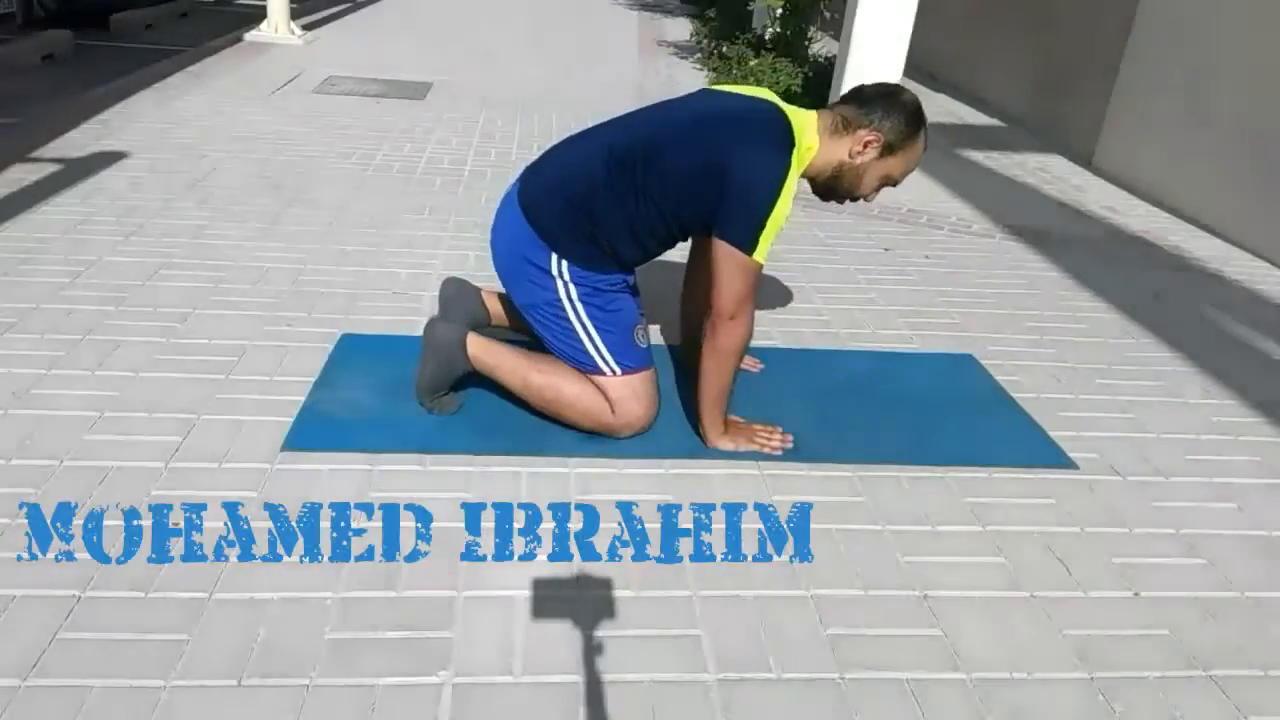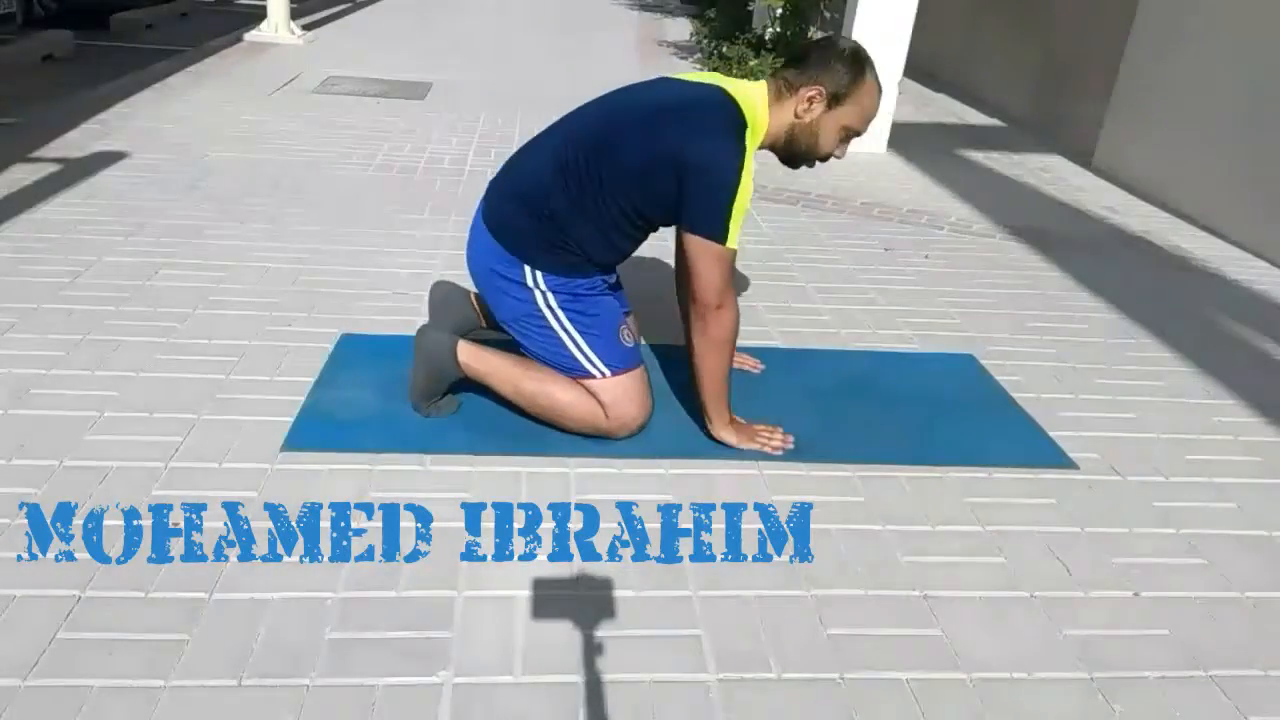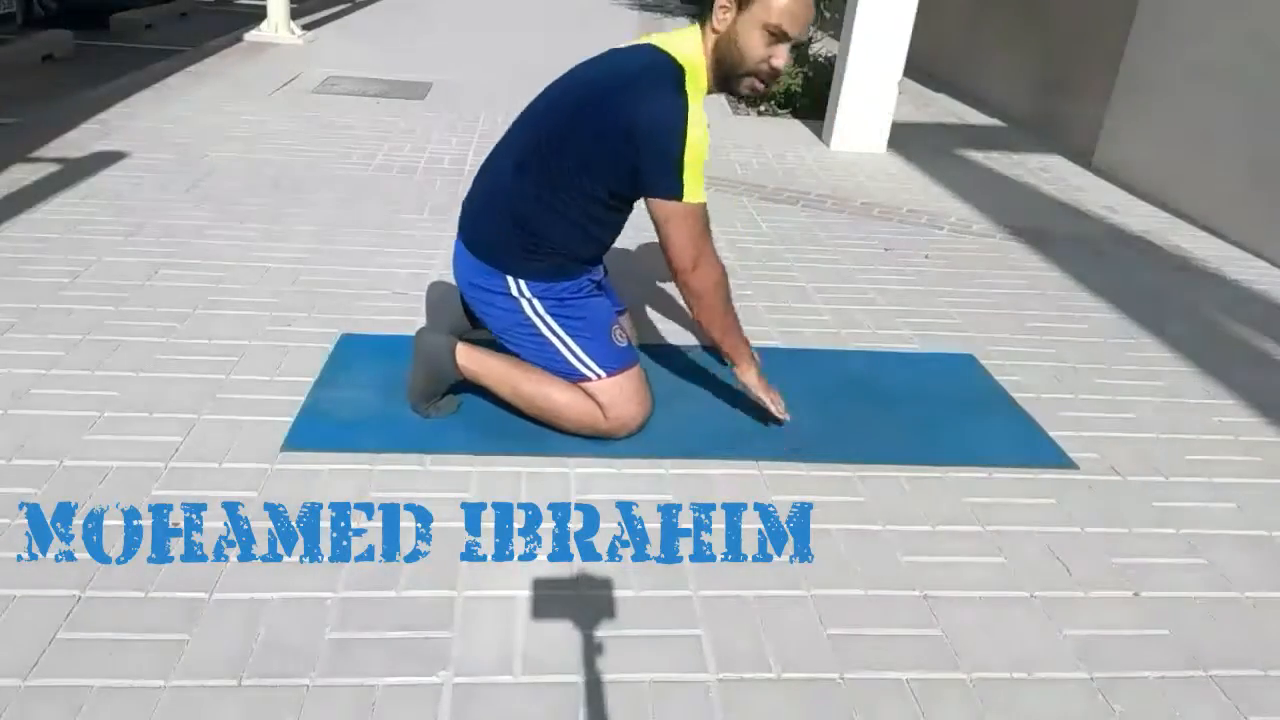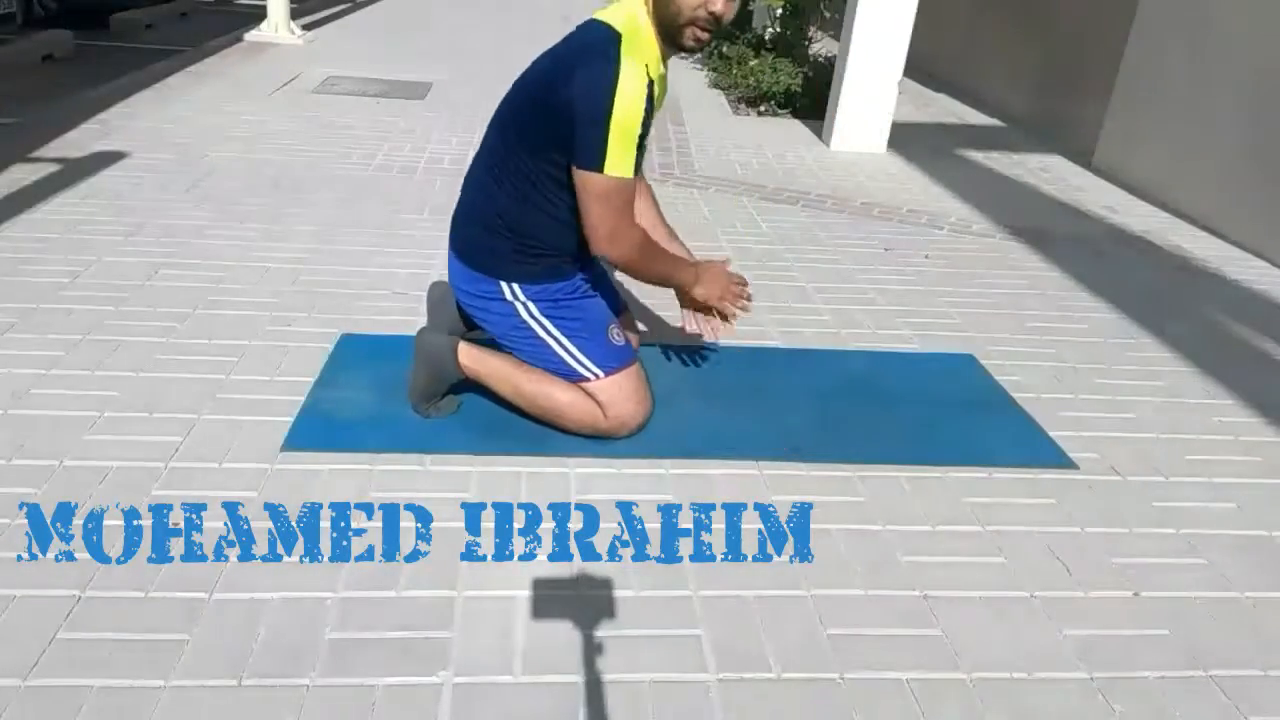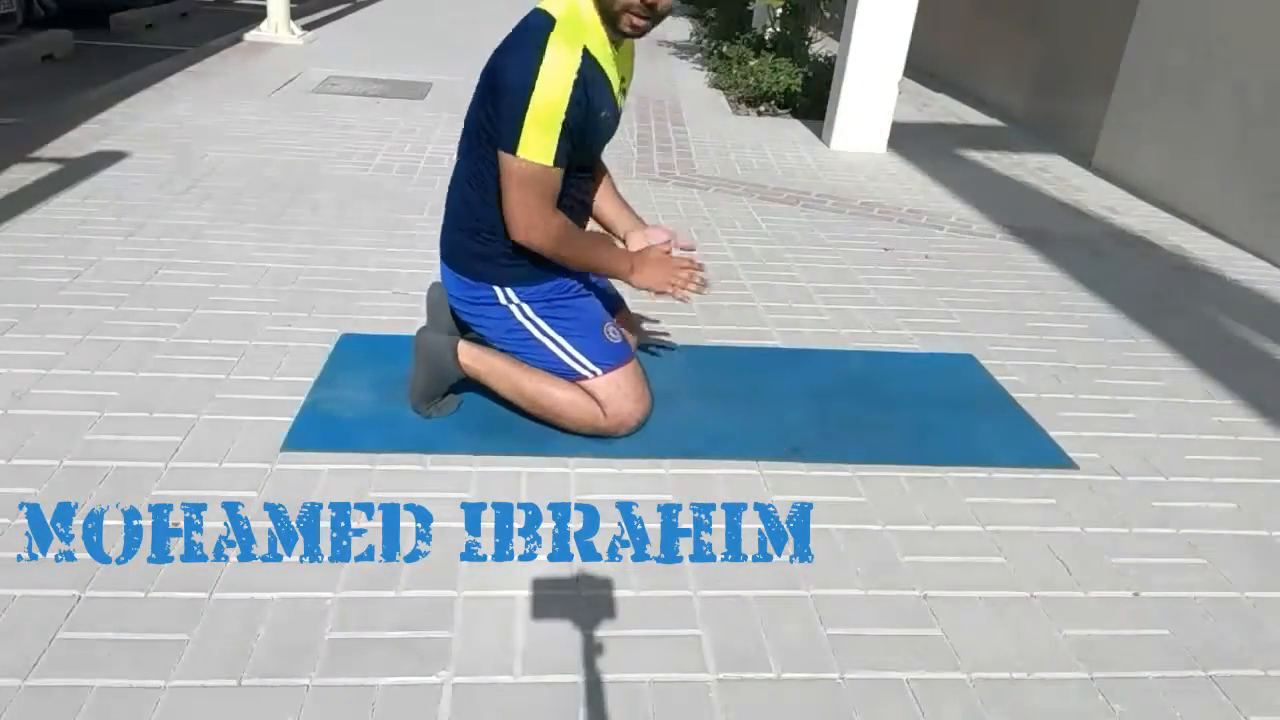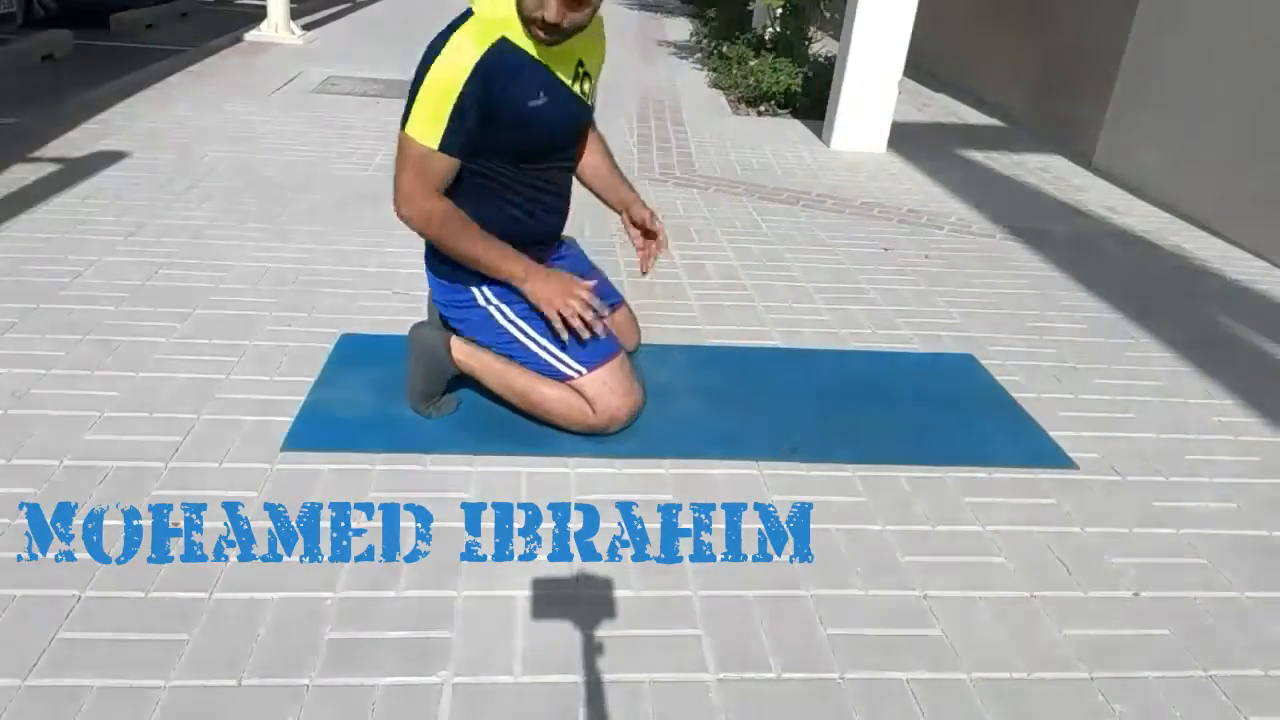
dt=0.2s
person 1, frame 1
left shoulder: (768, 125)
right shoulder: (765, 167)
left elbow: (707, 249)
right elbow: (730, 313)
left wrist: (695, 346)
right wrist: (715, 427)
left hip: (543, 216)
right hip: (552, 246)
right knee: (629, 408)
left ankle: (477, 305)
right ankle: (466, 347)
person 1, frame 2
left shoulder: (720, 105)
right shoulder: (720, 149)
left elbow: (692, 247)
right elbow: (713, 302)
left wrist: (704, 347)
right wrist: (720, 421)
left hip: (524, 226)
right hip: (527, 257)
left knee: (622, 344)
right knee: (624, 409)
left ankle: (476, 308)
right ankle: (458, 353)
person 1, frame 3
left shoulder: (669, 66)
right shoulder: (667, 103)
left elbow: (684, 230)
right elbow: (692, 263)
left wrist: (715, 325)
right wrist: (741, 360)
left hip: (539, 246)
right hip: (513, 268)
left knee: (622, 338)
right knee: (624, 409)
left ankle: (477, 309)
right ankle: (457, 357)
person 1, frame 4
left shoulder: (637, 47)
right shoulder: (617, 71)
left elbow: (626, 186)
right elbow: (611, 238)
left wrist: (686, 266)
right wrist: (694, 278)
left hip: (541, 248)
right hip: (507, 270)
left knee: (624, 339)
right knee: (624, 409)
left ankle: (471, 312)
right ankle: (460, 356)
person 1, frame 5
left shoulder: (614, 38)
right shoulder: (554, 56)
right elbow: (531, 224)
left wrist: (634, 233)
right wrist: (632, 266)
left hip: (536, 256)
right hip: (498, 273)
left knee: (625, 337)
right knee: (624, 407)
left ankle: (467, 314)
right ankle: (460, 354)
person 1, frame 6
right shoulder: (467, 56)
right elbow: (415, 200)
left wrist: (629, 204)
right wrist: (530, 278)
left hip: (542, 249)
right hip: (481, 274)
left knee: (624, 335)
right knee: (616, 403)
left ankle: (464, 323)
right ankle: (455, 349)
